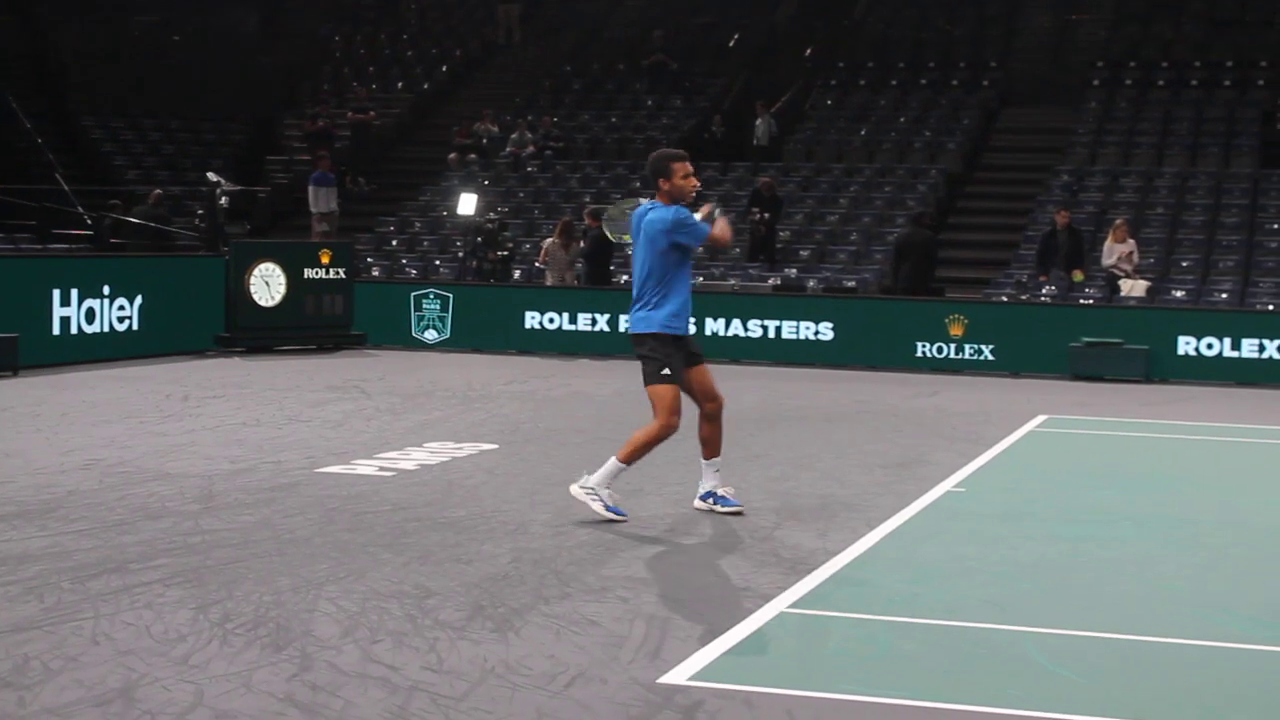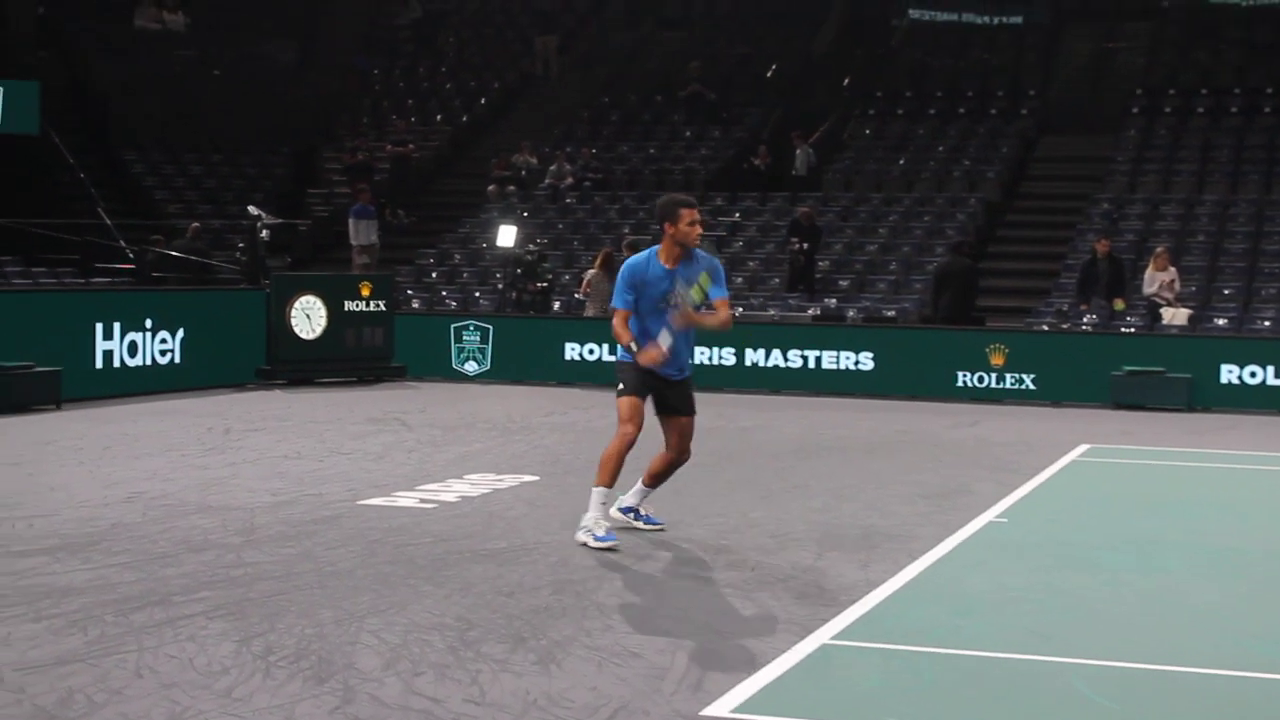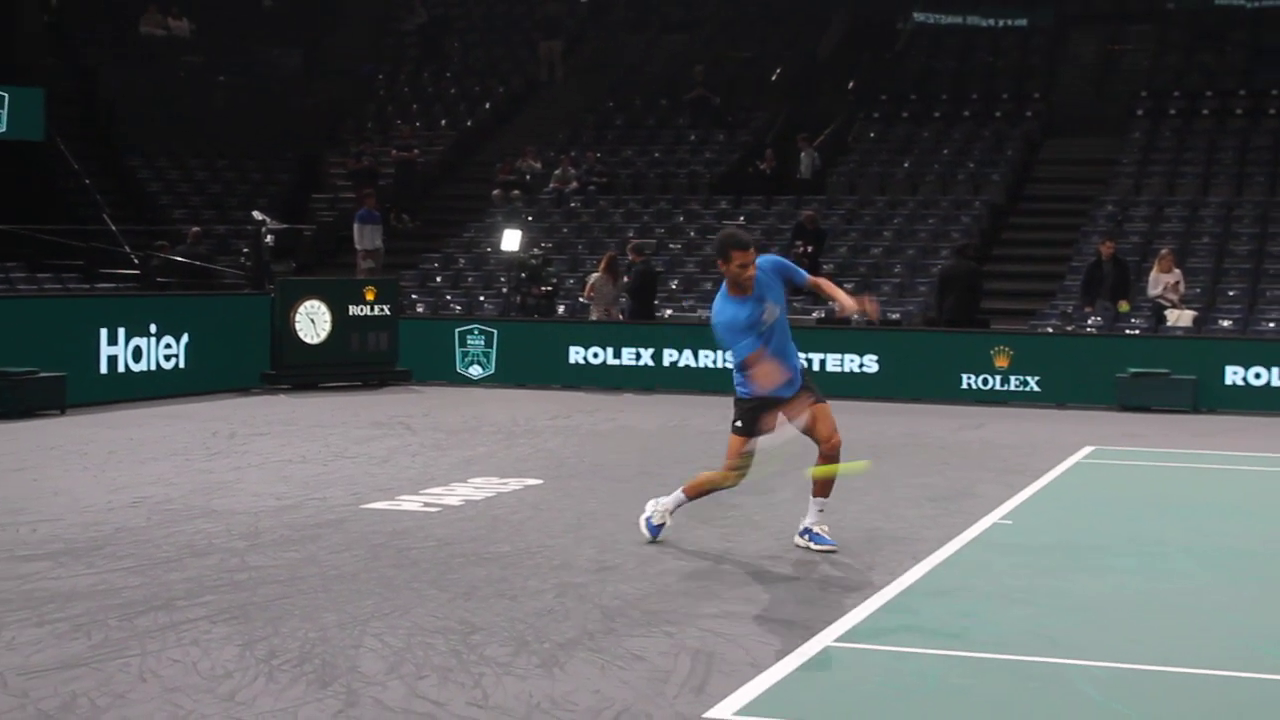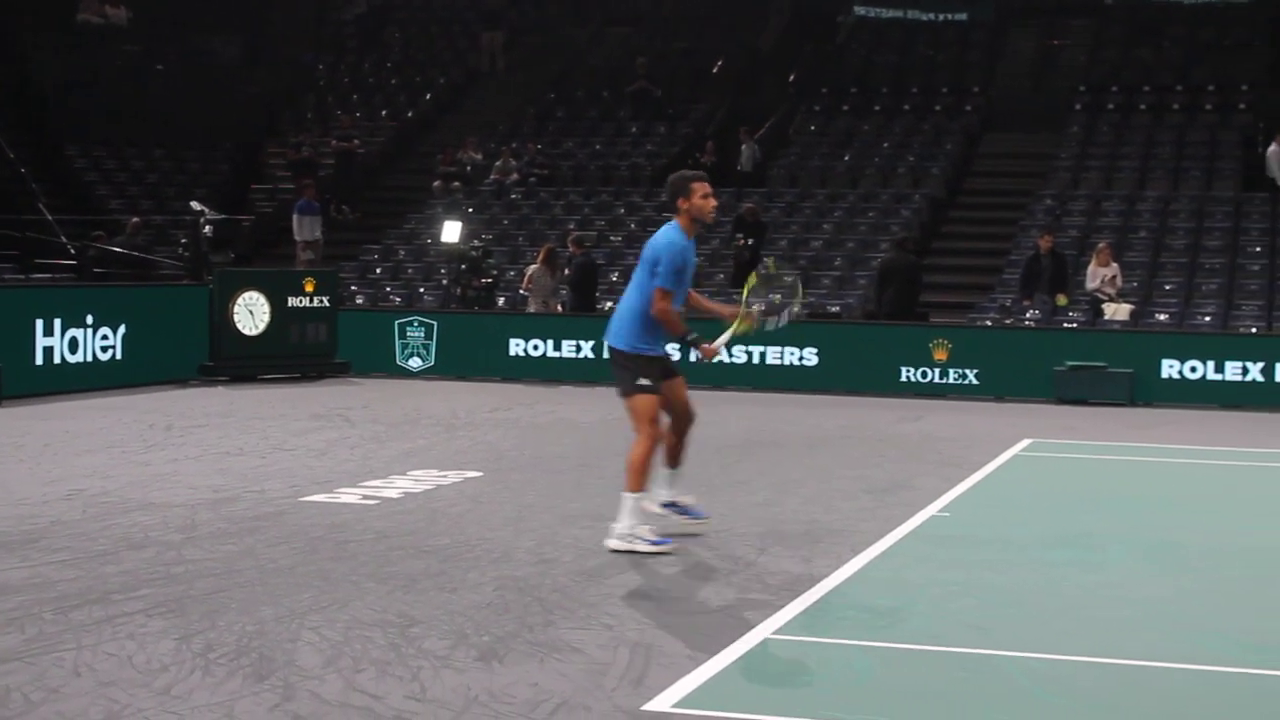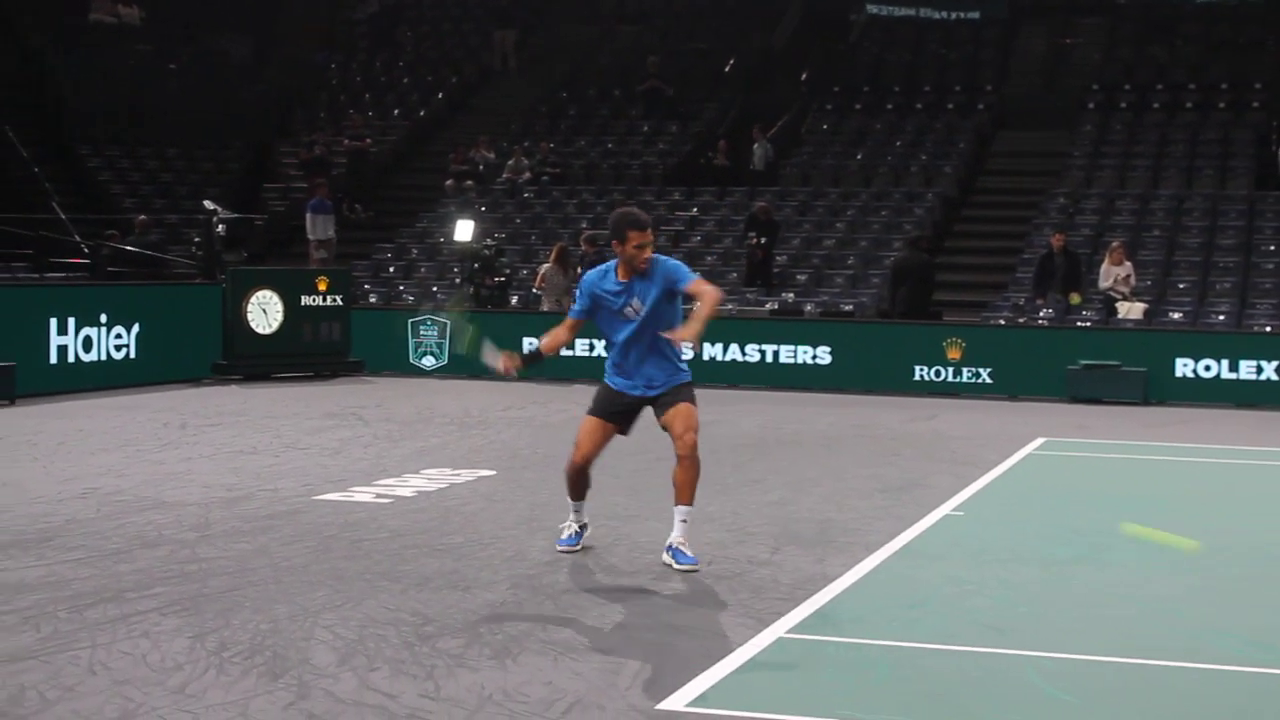
dt=0.7s
person 1, frame 1
left shoulder: (646, 212)
right shoulder: (674, 218)
right elbow: (723, 238)
left wrist: (699, 220)
right wrist: (717, 222)
left hip: (669, 328)
right hip: (658, 330)
left knee: (712, 403)
right knee: (666, 422)
left ankle: (710, 490)
right ankle: (593, 486)
person 1, frame 2
left shoulder: (708, 266)
right shoulder: (636, 267)
left elbow: (724, 317)
right elbow: (619, 323)
left wrist: (697, 320)
right wrist: (639, 351)
left hip: (677, 370)
right hip: (636, 361)
left knee: (679, 452)
right knee: (628, 430)
left ankle: (630, 504)
right ankle: (592, 519)
person 1, frame 3
left shoulder: (770, 266)
right shoulder: (725, 316)
left elbow: (815, 281)
right elbow: (759, 368)
left wrist: (845, 300)
right wrist: (787, 404)
left hip: (794, 377)
right hip: (757, 392)
left knee: (830, 443)
right knee: (733, 474)
left ankle: (810, 526)
right ankle: (663, 508)
person 1, frame 4
left shoulder: (678, 238)
right shoulder: (674, 244)
right elbow: (661, 308)
left wrist: (722, 310)
right wrist: (694, 343)
left hip: (647, 345)
right hip: (633, 344)
left knee: (683, 416)
right knee: (650, 434)
left ankle: (665, 497)
right ankle: (625, 529)
person 1, frame 5
left shoulder: (668, 269)
right shoulder: (596, 282)
left elbow: (710, 294)
right elbow: (567, 330)
left wrist: (694, 324)
right wrist: (526, 358)
left hip: (669, 381)
right hip: (620, 384)
left knee: (687, 445)
right knee: (579, 460)
left ankle: (678, 540)
right ankle: (577, 520)
